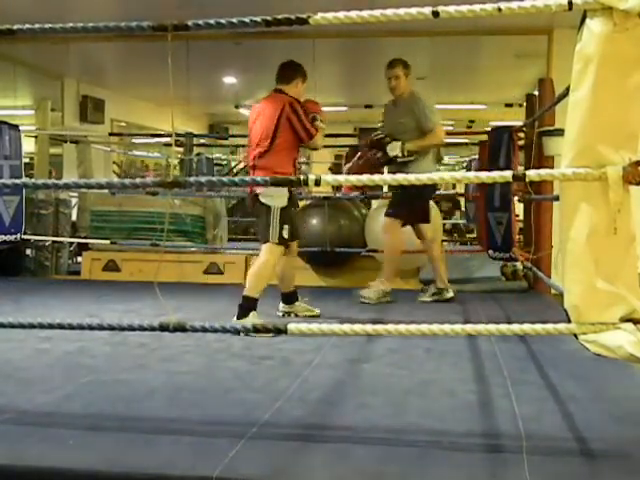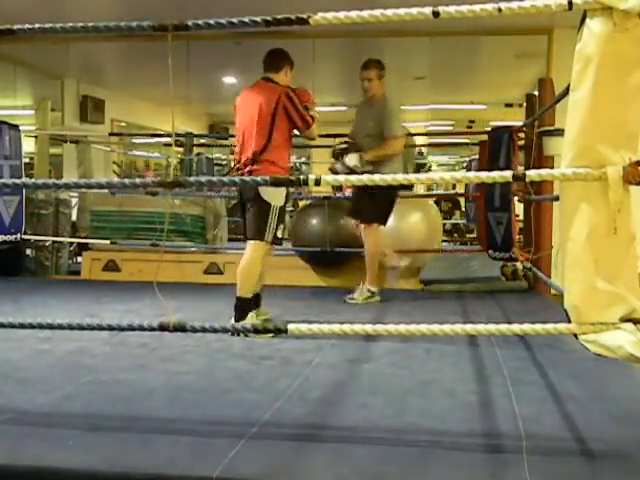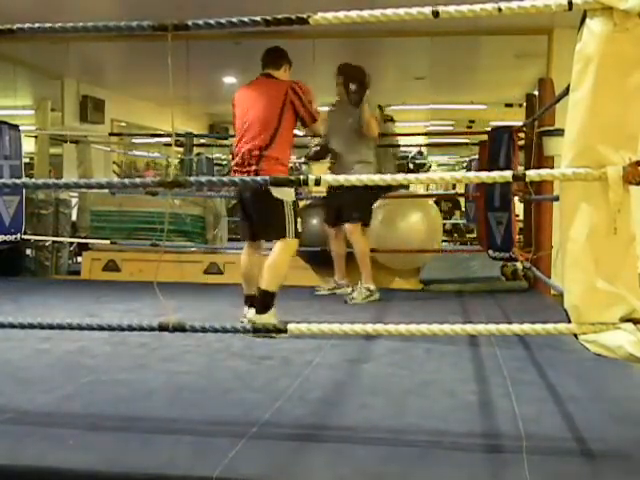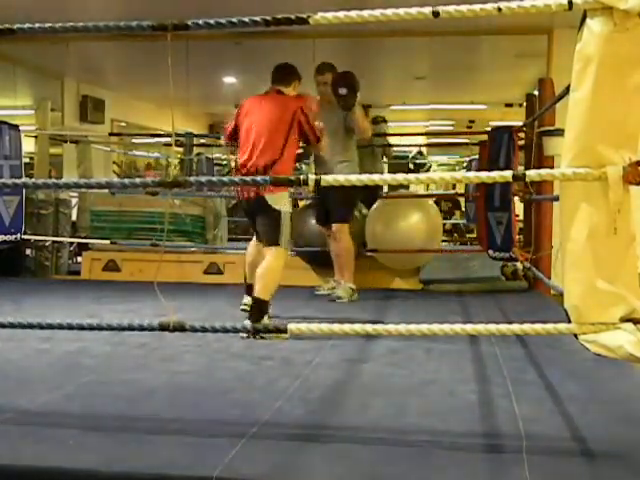
dt=0.3s
person 1, frame 1
left shoulder: (261, 106)
right shoulder: (290, 104)
right elbow: (316, 142)
right wrist: (316, 117)
left hip: (260, 182)
right hip: (274, 183)
left knee: (289, 246)
right knee: (272, 249)
left ankle: (290, 301)
right ankle: (245, 314)
person 1, frame 2
left shoulder: (244, 96)
right shoulder: (284, 93)
right elbow: (311, 132)
right wrist: (308, 106)
left hip: (245, 177)
right hip: (268, 178)
left knee: (259, 245)
right knee: (258, 246)
left ankle: (253, 307)
right ankle: (241, 316)
person 1, frame 3
left shoulder: (242, 94)
right shoulder: (289, 89)
right elbow: (316, 127)
right wrist: (306, 101)
left hip: (242, 175)
right hip: (270, 175)
left knee: (253, 243)
right knee: (286, 242)
left ankle: (252, 307)
right ankle: (262, 311)
person 1, frame 4
left shoulder: (248, 104)
right shoulder: (296, 106)
left elbow: (228, 138)
right elbow: (318, 144)
right wrist: (311, 115)
left hip: (245, 186)
right hip: (272, 188)
left knee: (261, 238)
right knee: (276, 252)
left ankle: (250, 297)
right ankle: (256, 319)
person 2, frame 1
left shoulder: (419, 104)
right shoulder: (390, 107)
left elbow: (439, 135)
right elbow: (383, 138)
left wrist: (405, 147)
right wrist: (377, 143)
left hip: (418, 175)
right hip: (404, 175)
left knee: (392, 224)
right knee: (423, 230)
left ankle: (383, 285)
right ankle: (442, 285)
person 2, frame 2
left shoulder: (388, 108)
right shoulder: (363, 106)
left elbow: (397, 145)
left wrist: (364, 157)
left hip: (385, 176)
right hip: (367, 176)
left knee: (369, 228)
right knee: (355, 224)
left ankle: (371, 287)
right ankle: (392, 259)
person 2, frame 3
left shoulder: (364, 107)
right shoulder: (334, 110)
left elbow: (373, 134)
left wrist: (362, 103)
left hip: (360, 176)
right hip: (337, 177)
left knee: (353, 229)
right knee: (333, 229)
left ankle: (368, 286)
right ankle: (340, 280)
person 2, frame 4
left shoulder: (346, 107)
right shoulder: (313, 108)
left elbow: (365, 133)
left wrist: (353, 107)
left hip: (344, 175)
right hip: (322, 176)
left knee: (340, 229)
right knee: (329, 230)
left ankle: (349, 284)
right ankle: (338, 279)
